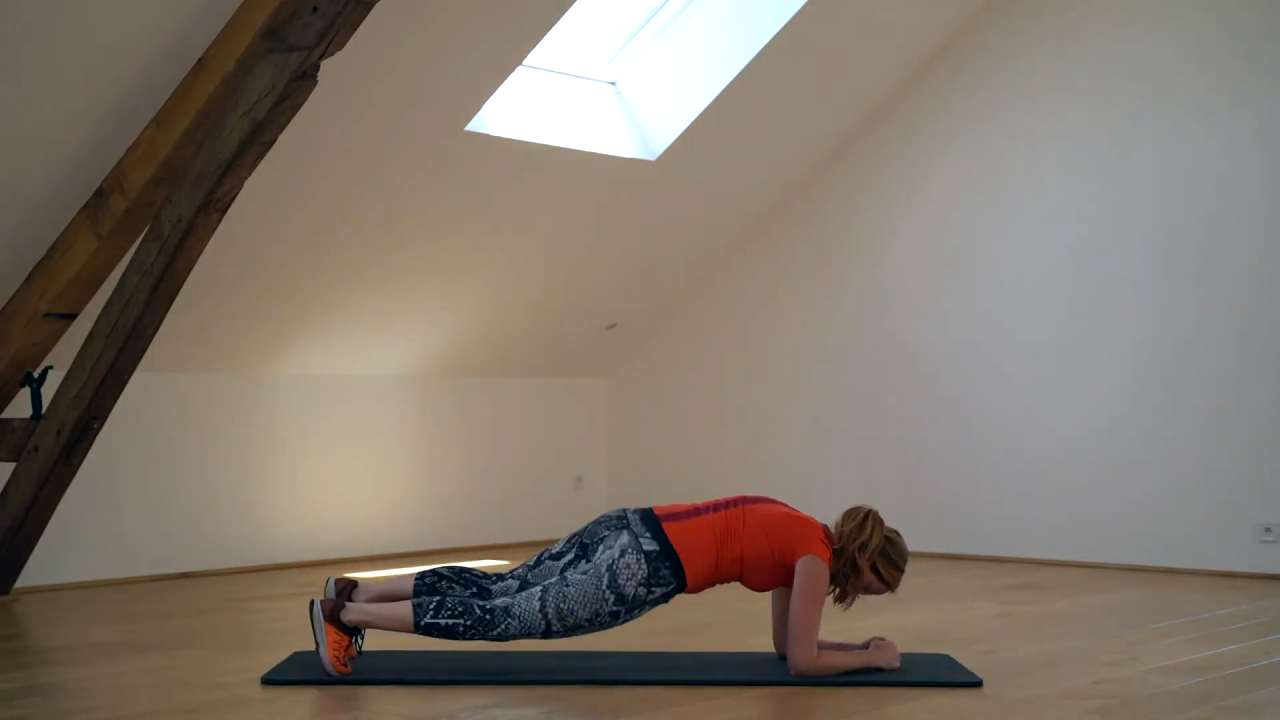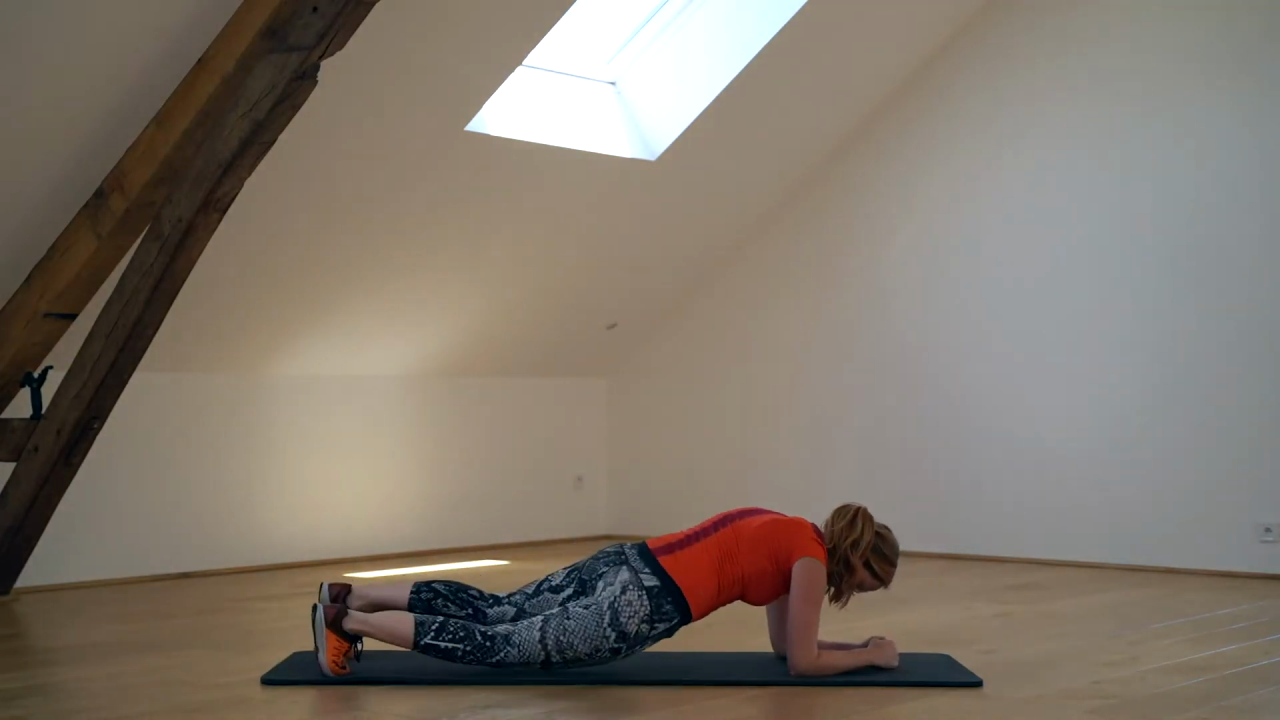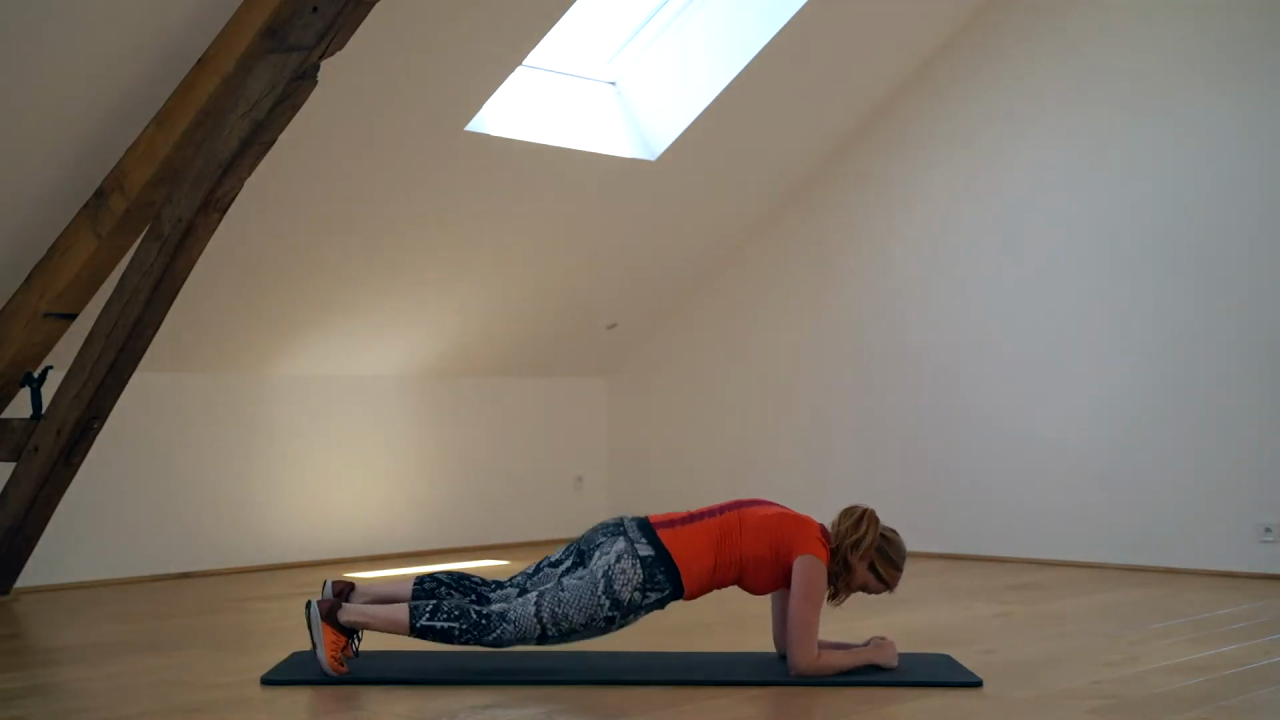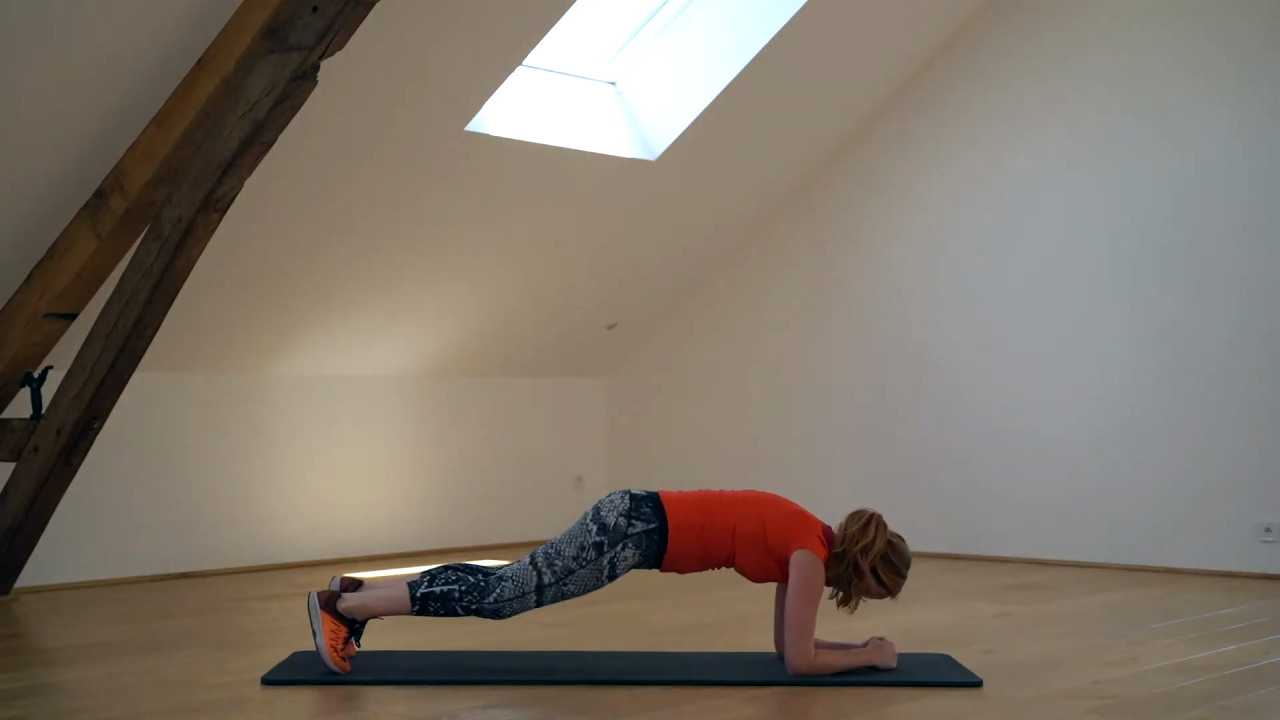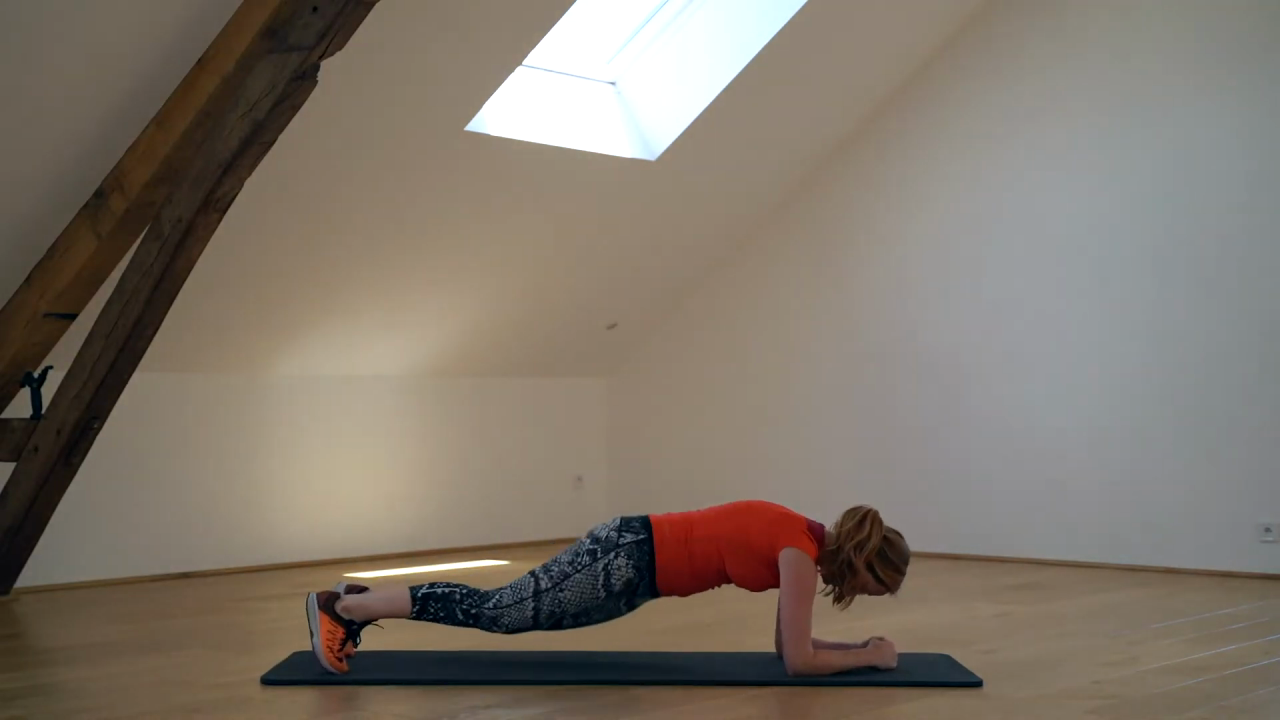
dt=0.2s
person 1, frame 1
left shoulder: (798, 537)
right shoulder: (816, 556)
left elbow: (785, 642)
right elbow: (803, 661)
left wrist: (858, 642)
right wrist: (872, 656)
left hip: (625, 530)
right hip: (639, 573)
left knee: (498, 590)
right knee: (500, 618)
left ankle: (357, 592)
right ankle: (343, 614)
person 1, frame 2
left shoulder: (787, 535)
right shoulder: (812, 557)
left elbow: (783, 643)
right elbow: (803, 662)
left wrist: (859, 646)
right wrist: (872, 655)
left hip: (622, 563)
right hip: (639, 606)
left knee: (494, 610)
right knee: (497, 644)
left ankle: (352, 594)
right ankle: (347, 622)
person 1, frame 3
left shoulder: (792, 533)
right shoulder: (814, 555)
left elbow: (785, 643)
right elbow: (804, 663)
left wrist: (858, 645)
right wrist: (871, 654)
left hip: (624, 538)
right hip: (636, 577)
left knee: (496, 595)
right knee: (496, 621)
left ankle: (355, 592)
right ankle: (341, 614)
person 1, frame 4
left shoulder: (799, 538)
right shoulder: (810, 552)
left elbow: (785, 643)
right elbow: (800, 661)
left wrist: (856, 645)
right wrist: (869, 655)
left hip: (632, 514)
right hip: (635, 527)
left knee: (500, 582)
right knee: (498, 593)
left ankle: (359, 590)
right ankle: (340, 605)
person 1, frame 5
left shoulder: (804, 543)
right shoulder: (801, 553)
left elbow: (787, 643)
right elbow: (799, 661)
left wrist: (856, 646)
right wrist: (869, 655)
left hip: (635, 564)
right hip: (628, 554)
left knee: (505, 608)
right knee: (497, 610)
left ankle: (362, 598)
right ankle: (342, 606)
